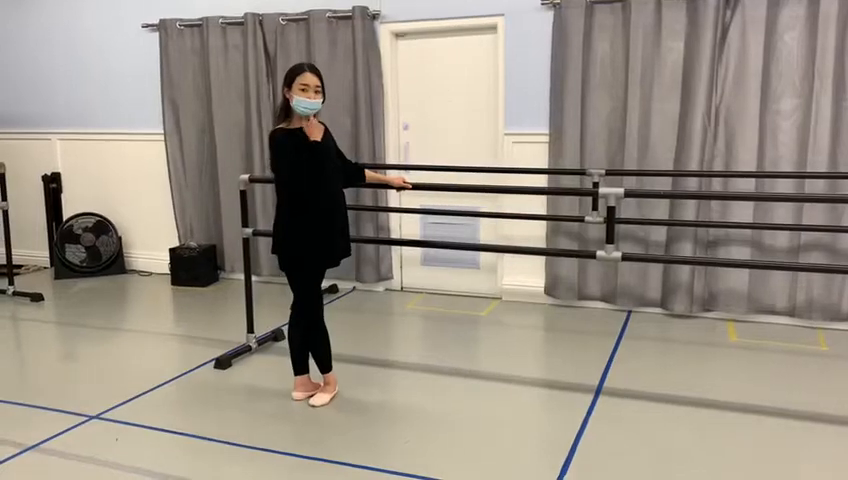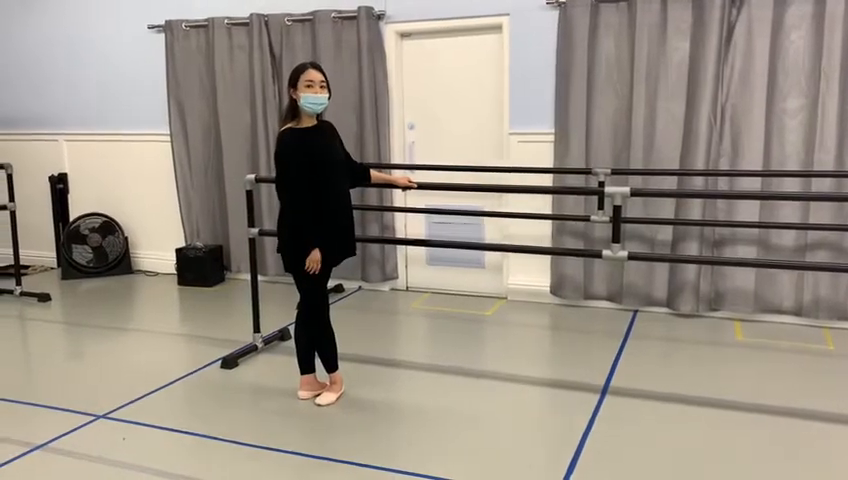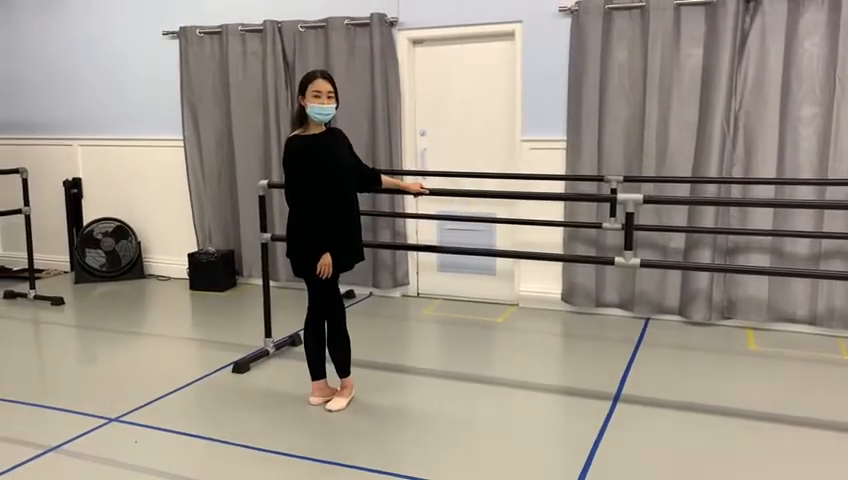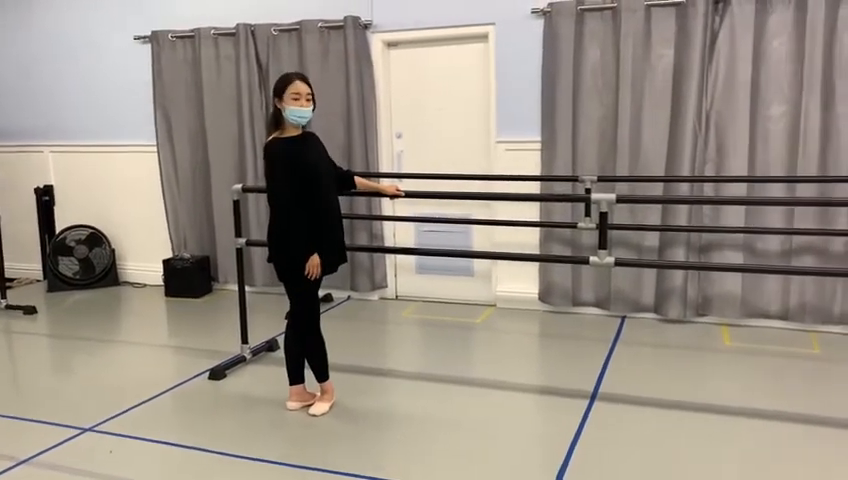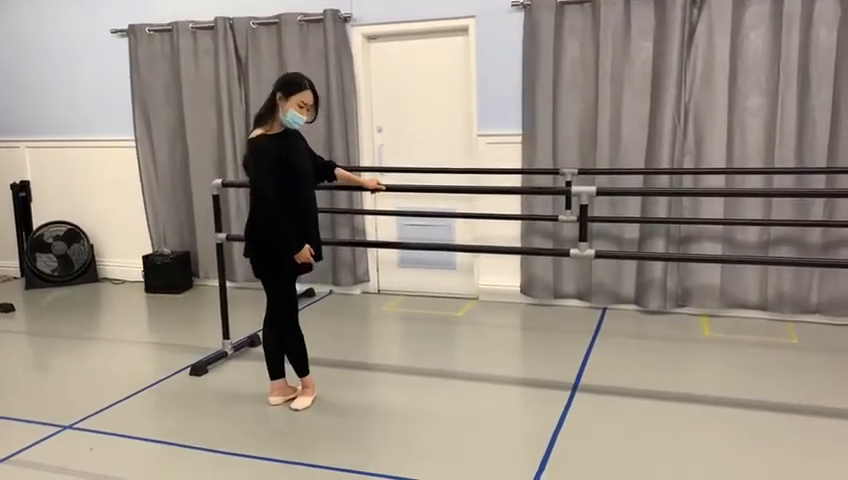
dt=1s
person 1, frame 1
left shoulder: (319, 130)
right shoulder: (281, 138)
left elbow: (346, 170)
right elbow: (306, 184)
left wrist: (387, 180)
right wrist: (315, 142)
left hip: (320, 230)
right hip: (298, 235)
left knee: (305, 304)
right knee: (309, 305)
left ankle: (302, 381)
right ankle: (328, 378)
person 1, frame 2
left shoulder: (327, 130)
right shoulder: (289, 139)
left elbow: (351, 171)
right elbow: (291, 197)
left wrist: (393, 179)
right wrist: (310, 245)
left hip: (327, 232)
right hip: (304, 238)
left knee: (311, 305)
right knee: (315, 305)
left ankle: (308, 380)
right ankle: (334, 377)
person 1, frame 3
left shoulder: (336, 137)
right shoulder: (296, 145)
left elbow: (362, 175)
right elbow: (300, 203)
left wrist: (404, 185)
right wrist: (320, 249)
left hip: (335, 238)
right hip: (312, 244)
left knee: (319, 309)
right knee: (333, 309)
left ankle: (319, 386)
right ankle: (345, 382)
person 1, frame 4
left shoulder: (310, 141)
right shoulder: (276, 148)
left elbow: (337, 177)
right elbow: (284, 206)
left wrist: (380, 188)
right wrist: (307, 251)
left hip: (315, 243)
right hip: (294, 248)
left knee: (301, 315)
right knee: (307, 315)
left ankle: (297, 392)
right ankle: (325, 387)
person 1, frame 5
left shoulder: (292, 137)
right shoulder: (260, 145)
left elbow: (321, 168)
right elbow: (267, 203)
left wrist: (362, 182)
right wrist: (296, 244)
left hip: (290, 241)
right hip: (272, 244)
left knee: (279, 310)
right knee: (285, 311)
left ankle: (279, 386)
right ankle: (306, 382)
